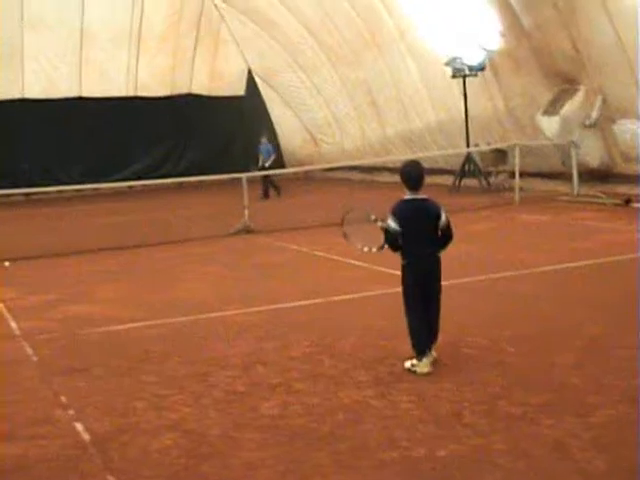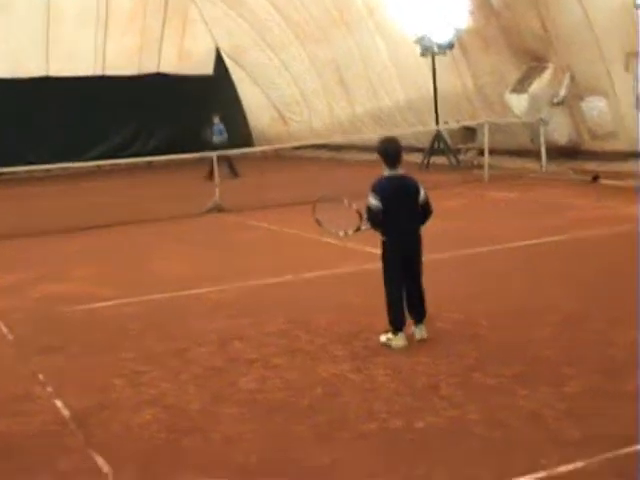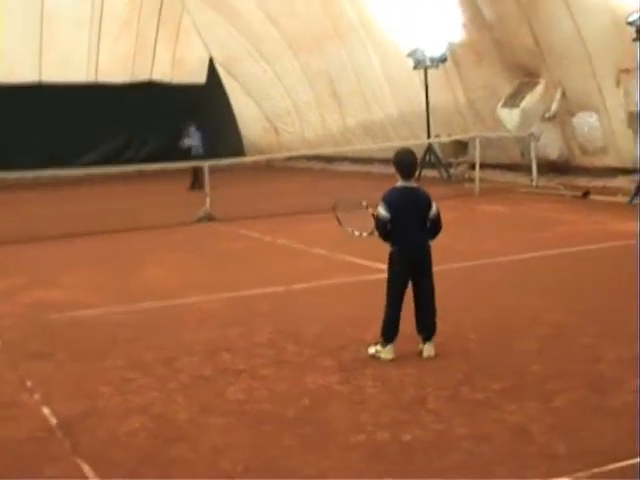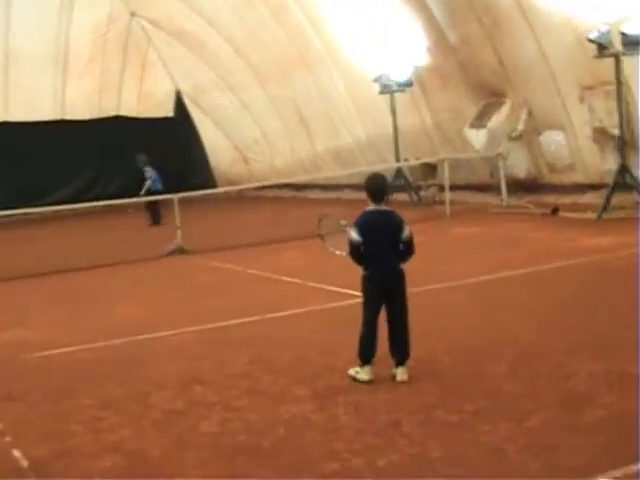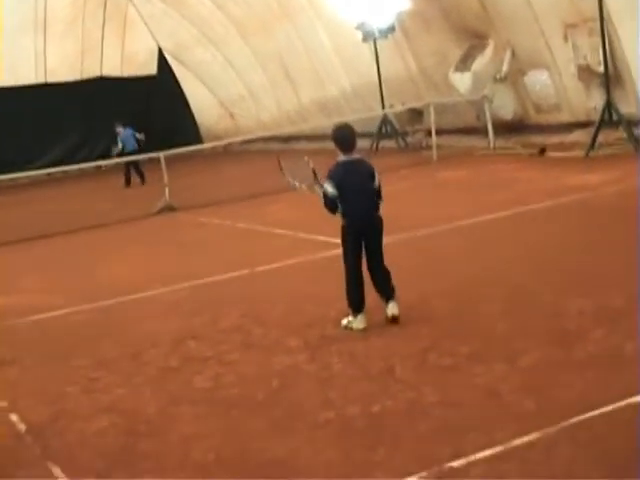
dt=0.4s
person 1, frame 1
left shoulder: (398, 210)
right shoulder: (434, 207)
left elbow: (392, 241)
right elbow: (447, 235)
left hip: (412, 266)
right hip: (432, 263)
left knee: (415, 311)
right knee: (432, 307)
left ankle: (422, 359)
right ankle: (428, 350)
person 1, frame 2
left shoulder: (379, 187)
right shoulder: (413, 183)
left elbow: (374, 219)
right elbow: (426, 211)
left wrist: (385, 229)
left hip: (393, 243)
right hip: (413, 240)
left knee: (394, 287)
right knee: (414, 283)
left ankle: (398, 333)
right ankle: (419, 325)
person 1, frame 3
left shoulder: (390, 197)
right shoulder: (425, 197)
left elbow: (382, 228)
right elbow: (436, 225)
left wrist: (393, 239)
left hip: (400, 254)
right hip: (422, 254)
left knee: (394, 299)
right knee: (424, 298)
left ankle: (387, 345)
right ankle: (427, 343)
person 1, frame 4
left shoulder: (362, 221)
right shoulder: (397, 220)
left elbow: (355, 252)
right elbow: (409, 249)
left hip: (372, 277)
right hip: (394, 276)
left knee: (369, 321)
right knee: (398, 321)
left ankle: (365, 367)
right ankle: (401, 367)
person 1, frame 5
left shoulder: (335, 173)
right shoulder: (368, 167)
left elbow: (331, 205)
right elbow: (378, 194)
left hip: (352, 225)
right hip: (373, 221)
left knee: (353, 269)
right knee: (377, 264)
left ankle: (357, 315)
right ankle: (391, 302)
